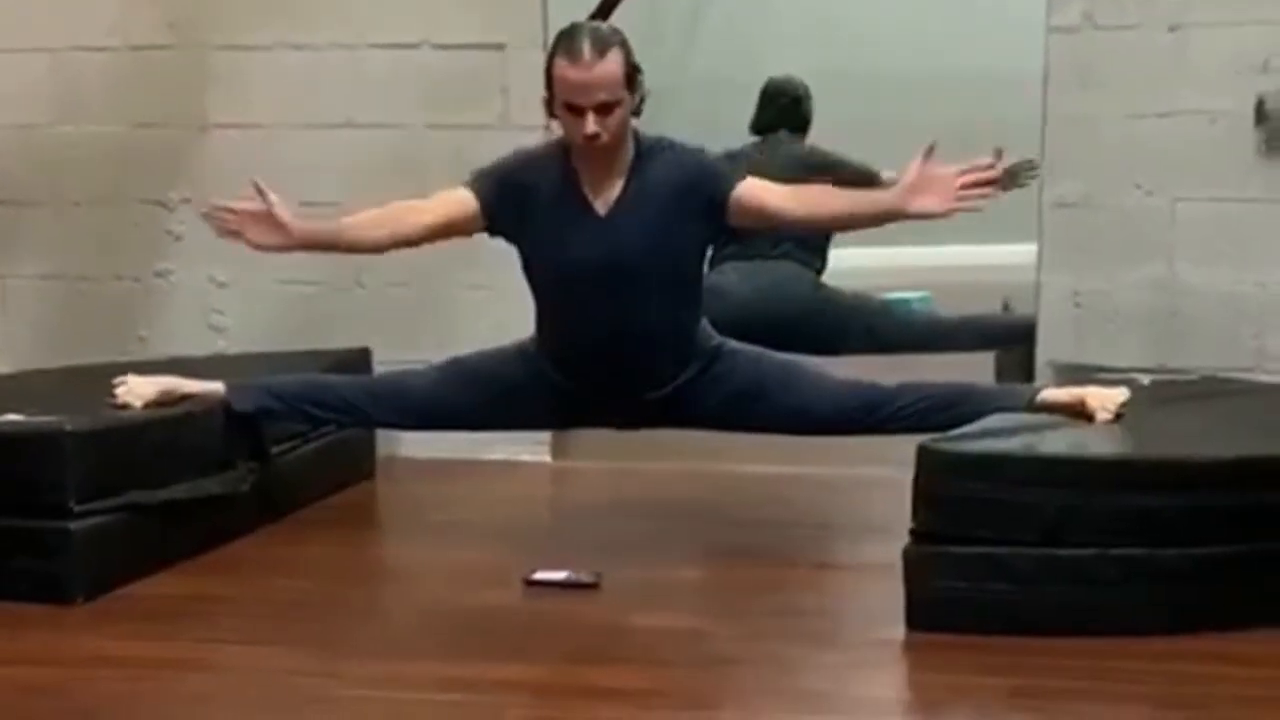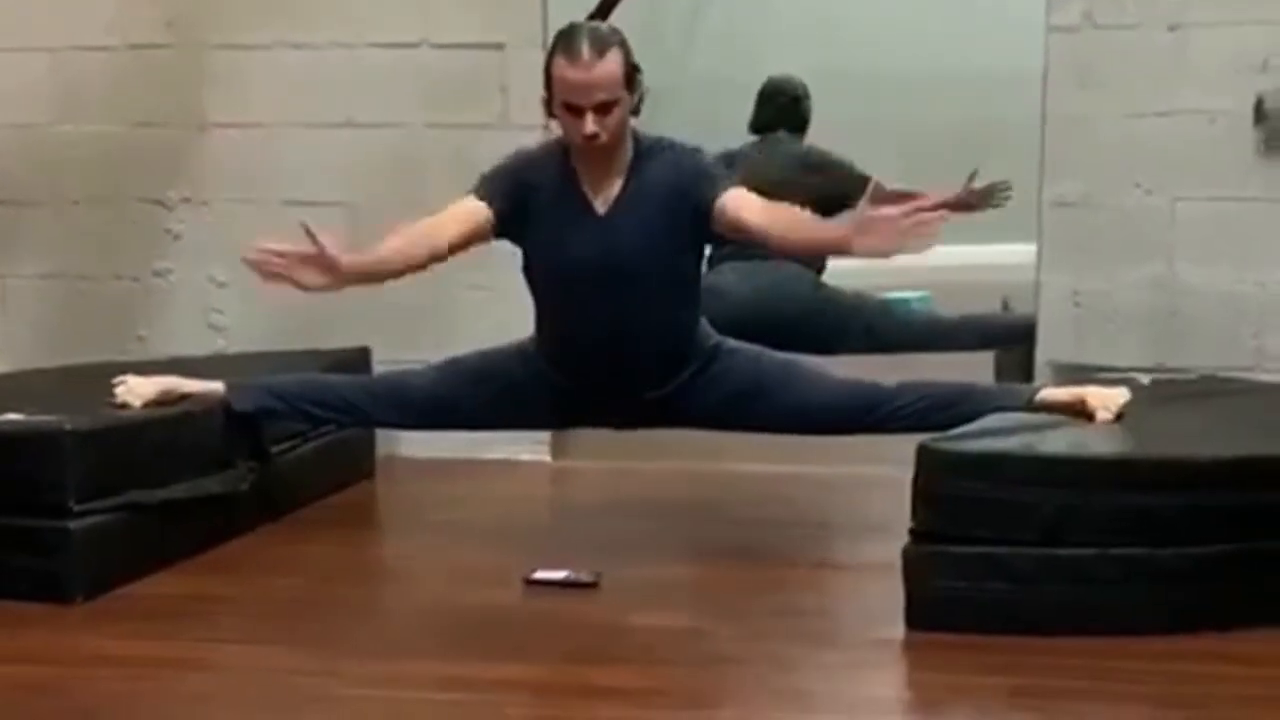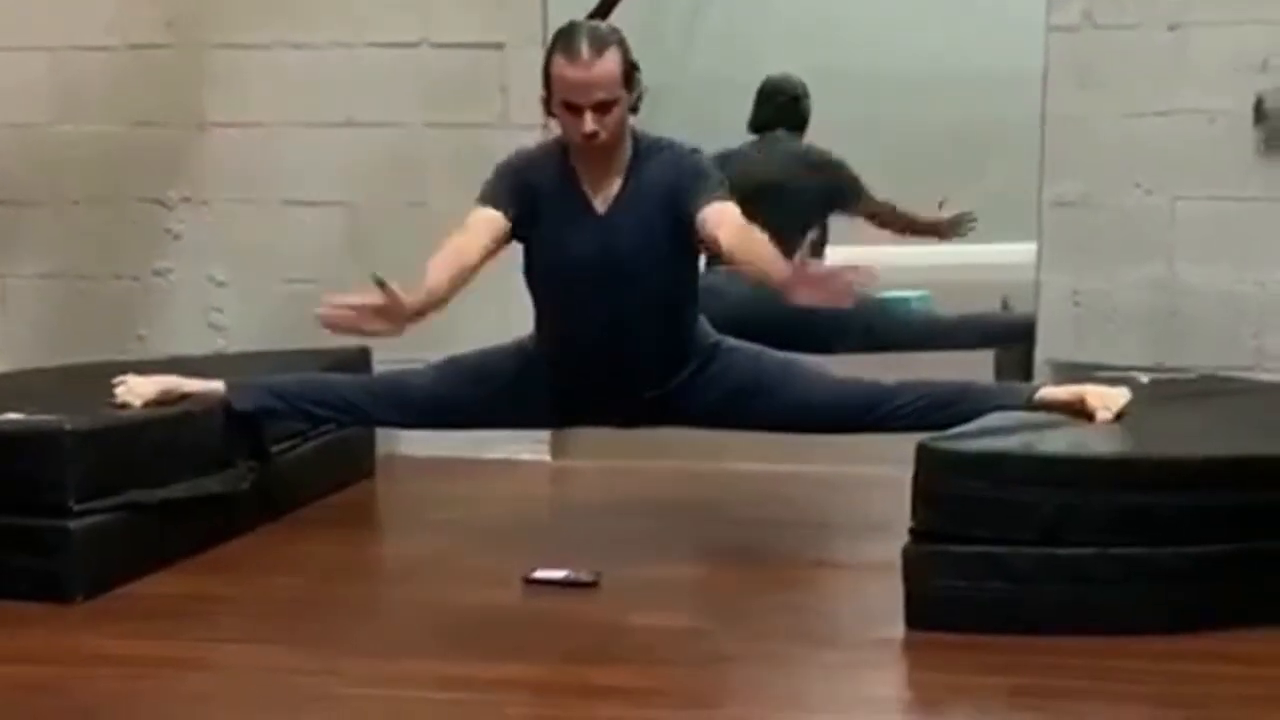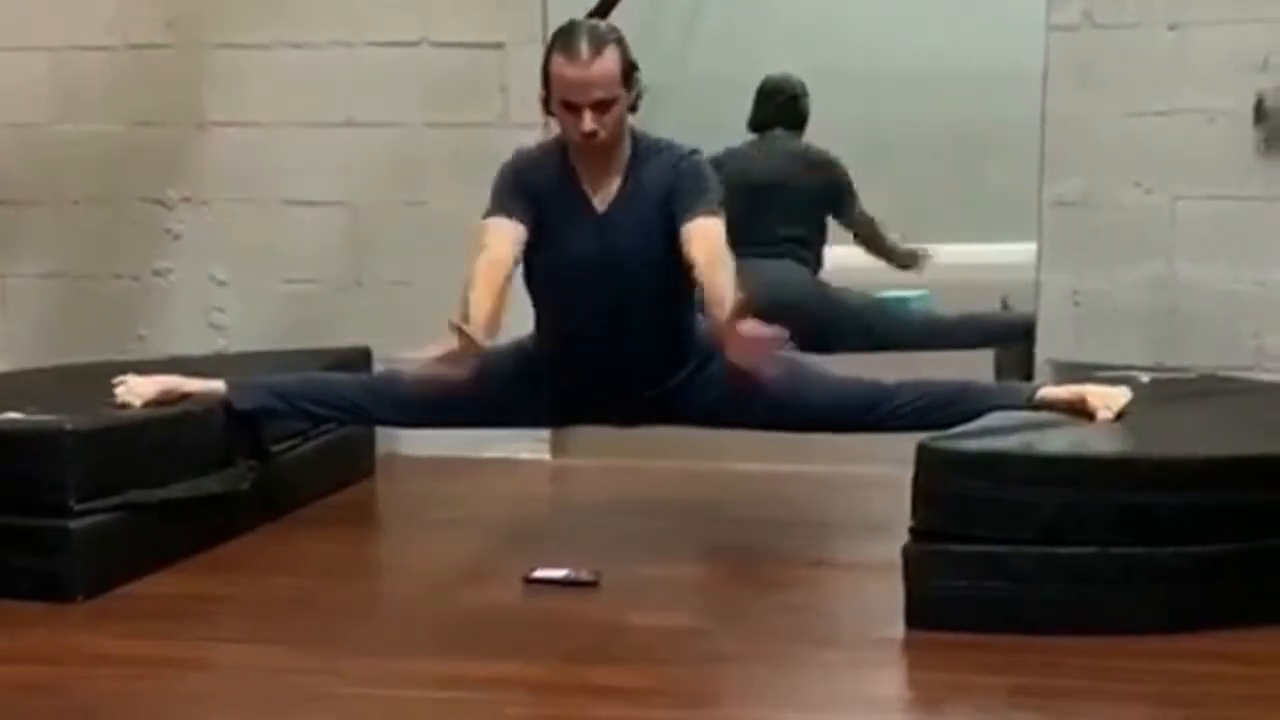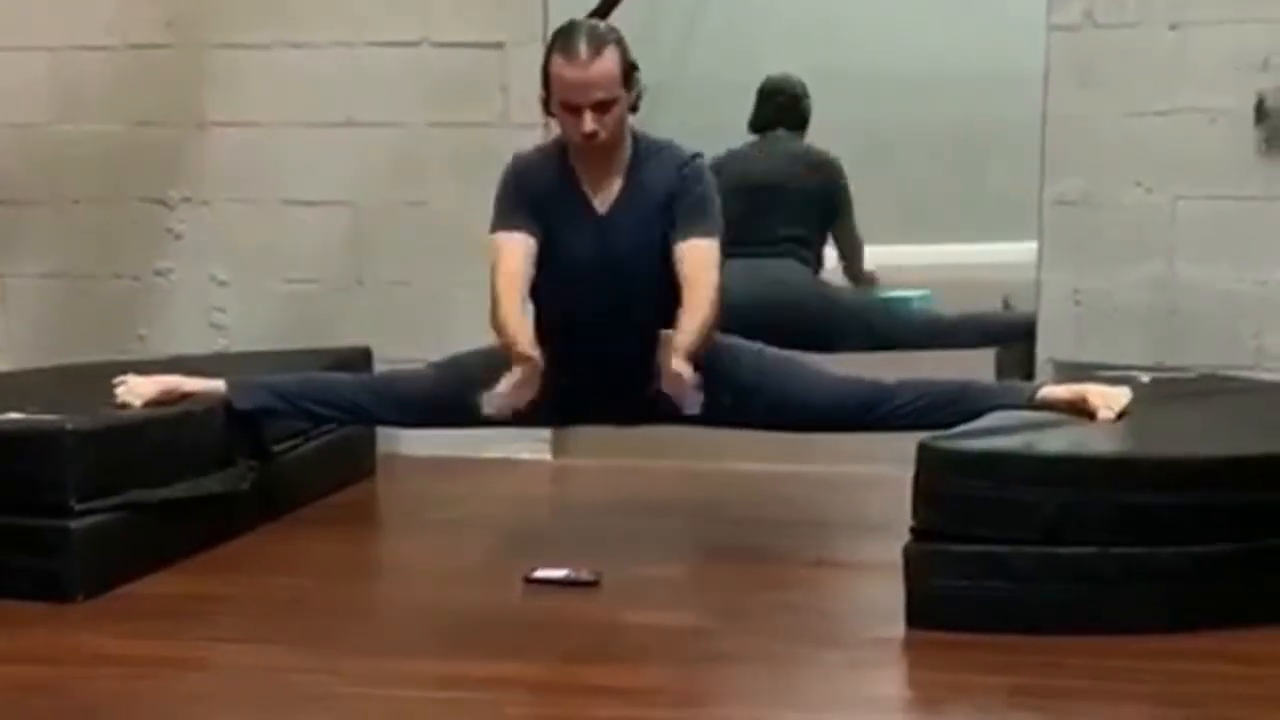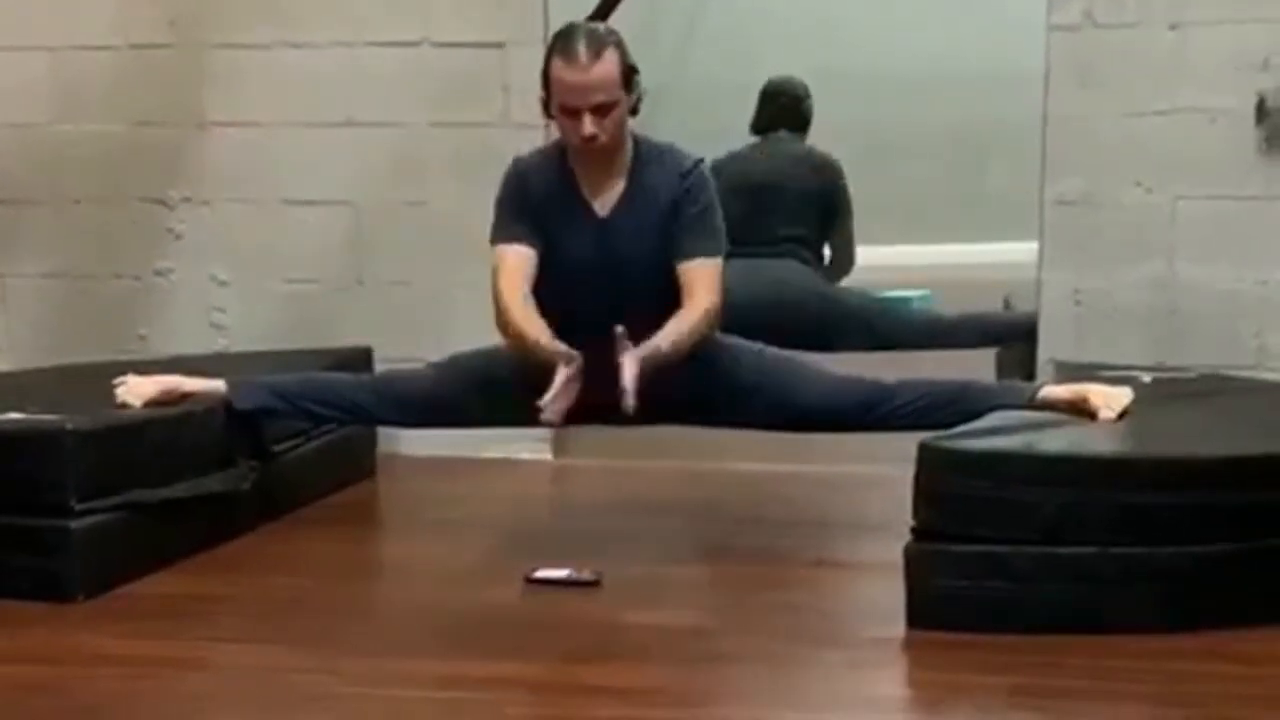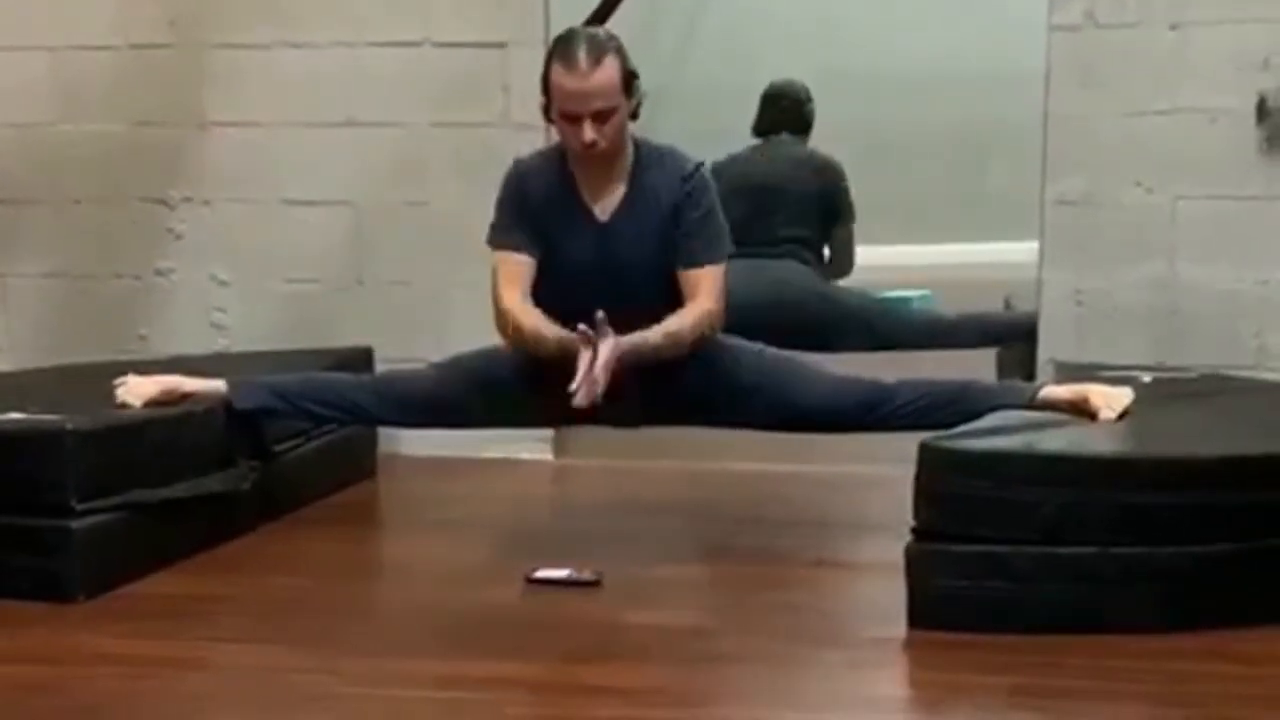
dt=0.1s
person 1, frame 1
left shoulder: (685, 174)
right shoulder: (524, 180)
left elbow: (793, 202)
right elbow: (418, 217)
left wrist: (901, 201)
right wrist: (301, 233)
left hip: (686, 378)
right hip: (558, 381)
left knee: (864, 406)
right knee: (389, 399)
person 1, frame 2
left shoulder: (682, 171)
right shoulder: (524, 177)
left elbow: (762, 218)
right elbow: (443, 231)
left wrist: (848, 233)
right wrist: (349, 267)
left hip: (686, 376)
right hip: (556, 379)
left knee: (860, 405)
right knee: (388, 398)
person 1, frame 3
left shoulder: (679, 171)
right shoulder: (526, 176)
left elbow: (734, 233)
right elbow: (469, 244)
left wrist: (793, 276)
right wrist: (408, 302)
left hip: (684, 376)
right hip: (557, 378)
left knee: (857, 403)
right knee: (387, 397)
person 1, frame 4
left shoulder: (678, 170)
right shoulder: (526, 174)
left elbow: (708, 258)
right elbow: (495, 259)
left wrist: (731, 324)
right wrist: (471, 334)
left hip: (674, 366)
right hip: (552, 373)
left knee: (856, 403)
right knee: (387, 396)
person 1, frame 5
left shoulder: (680, 174)
right shoulder: (527, 178)
left elbow: (699, 282)
right elbow: (509, 279)
left wrist: (684, 350)
right wrist: (521, 357)
left hip: (672, 369)
right hip: (557, 374)
left knee: (858, 403)
right knee: (385, 397)
person 1, frame 6
left shoulder: (680, 176)
right shoulder: (527, 179)
left elbow: (703, 308)
right elbow: (511, 300)
left wrist: (640, 356)
right wrist: (559, 361)
left hip: (674, 368)
right hip: (556, 366)
left knee: (857, 403)
right knee: (384, 397)
person 1, frame 7
left shoulder: (682, 180)
right shoulder: (526, 183)
left elbow: (706, 314)
right elbow: (510, 307)
left wrist: (626, 349)
right wrist: (574, 349)
left hip: (674, 369)
right hip: (555, 369)
left knee: (858, 402)
right knee: (383, 397)
person 2, frame 1
left shoulder: (724, 166)
right shoulder: (826, 167)
left hip: (725, 297)
right hip: (793, 296)
right knee: (929, 330)
right ankle: (1033, 330)
person 2, frame 2
left shoulder: (722, 166)
right shoulder: (823, 166)
right elbow: (889, 201)
right wrist: (958, 202)
left hip: (725, 298)
right hip: (792, 295)
right knee: (928, 331)
right ankle: (1034, 329)
person 2, frame 3
left shoulder: (720, 166)
right shoulder: (821, 166)
right elbow: (879, 213)
right wrist: (936, 227)
left hip: (724, 297)
right knee: (927, 329)
right ankle: (1032, 328)
person 2, frame 4
left shoulder: (720, 165)
right shoulder: (821, 165)
right elbow: (862, 226)
right wrist: (897, 255)
right hip: (792, 292)
right knee: (926, 328)
right ankle: (1033, 328)
person 2, frame 5
left shoulder: (720, 167)
right shoulder: (821, 166)
right elbow: (850, 248)
right wrist: (860, 279)
left hip: (727, 295)
right hip: (792, 292)
right knee: (927, 328)
right ankle: (1032, 327)
person 2, frame 6
left shoulder: (721, 169)
right shoulder: (822, 167)
right elbow: (843, 260)
right wrist: (814, 278)
left hip: (728, 297)
right hip: (794, 292)
right knee: (925, 328)
right ankle: (1033, 326)
person 2, frame 7
left shoulder: (722, 171)
right shoulder: (824, 169)
right elbow: (843, 262)
left hip: (728, 297)
right hip: (794, 291)
right knee: (923, 327)
right ankle: (1032, 327)
